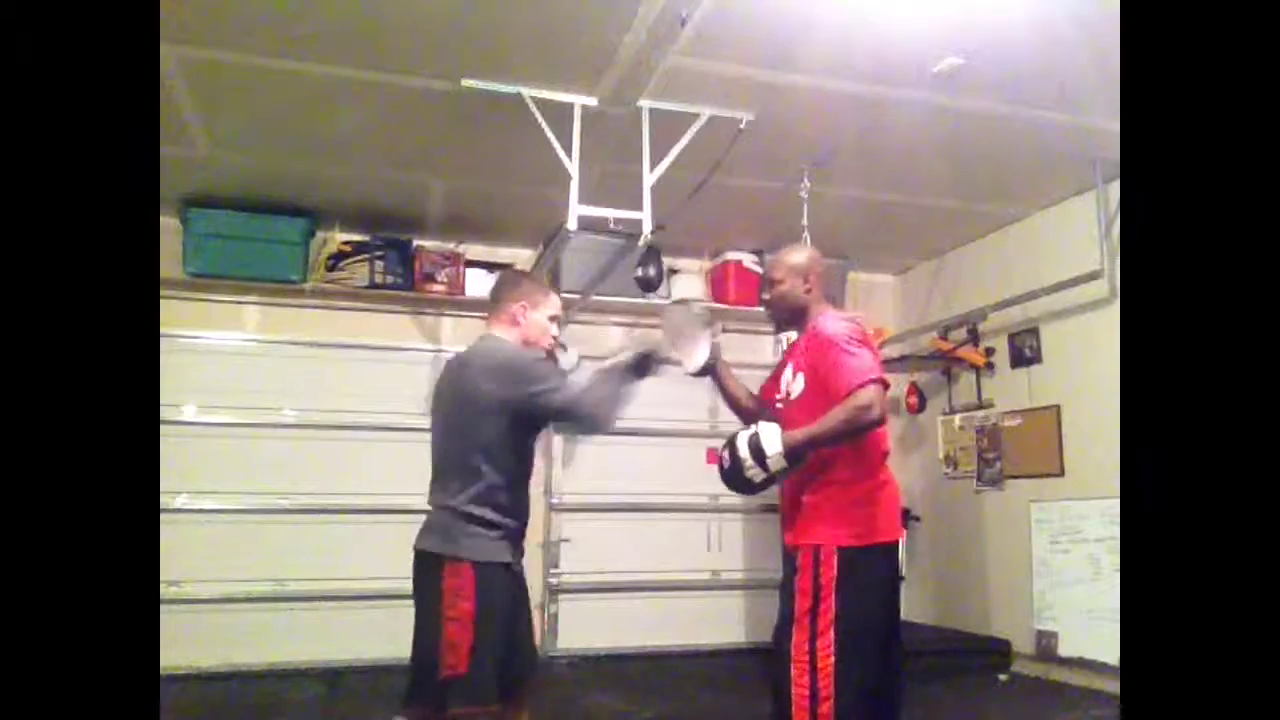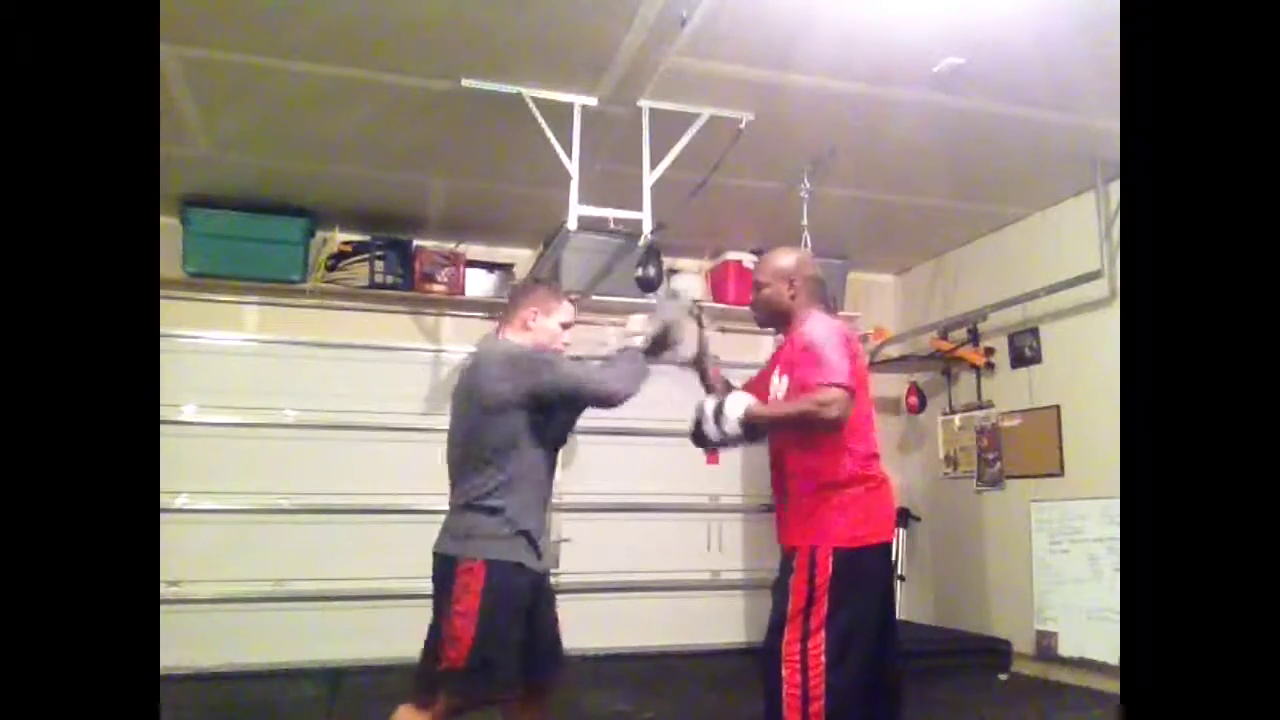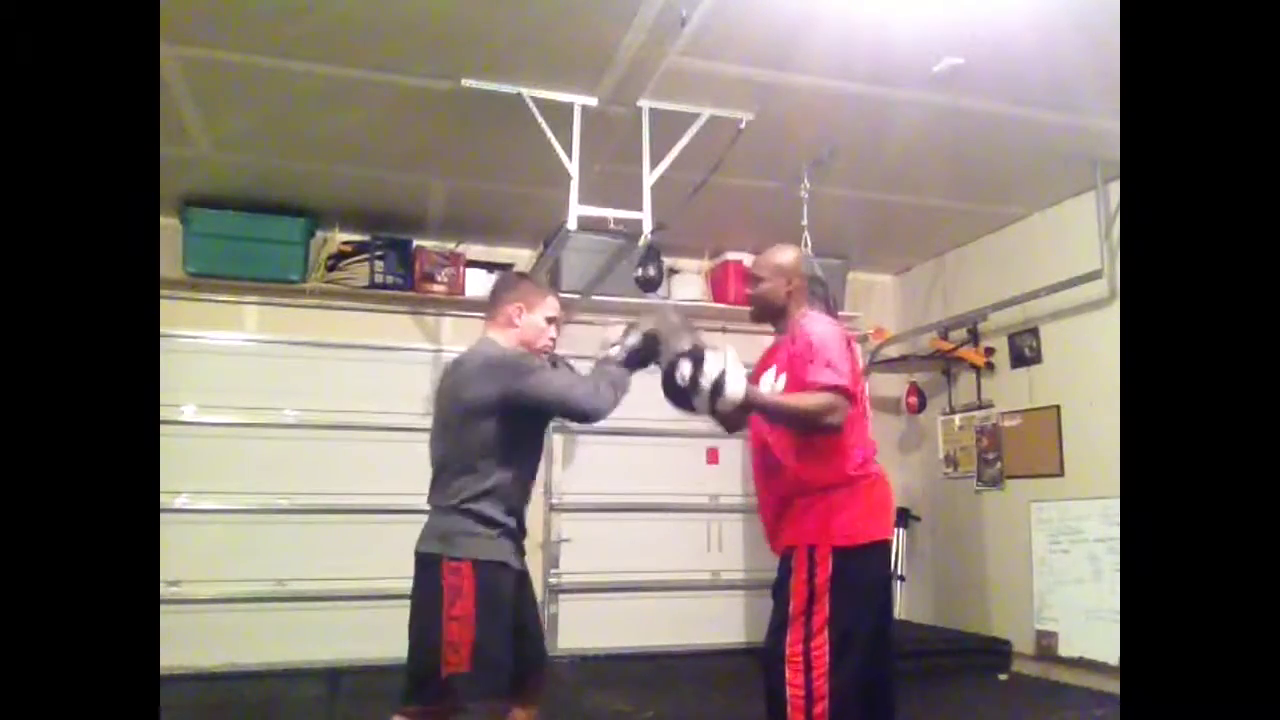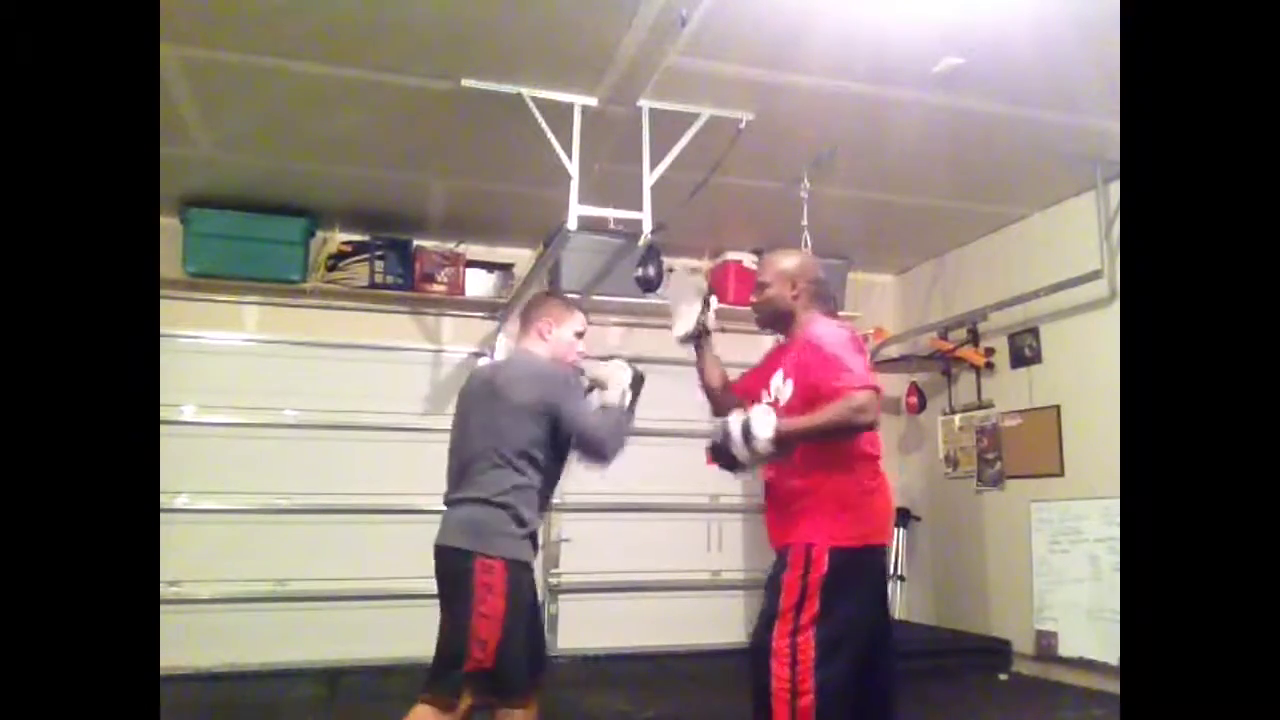
dt=0.7s
person 1, frame 1
left shoulder: (834, 332)
right shoulder: (799, 349)
left elbow: (869, 407)
right elbow: (762, 416)
left wrist: (788, 443)
right wrist: (714, 366)
left hip: (839, 529)
right hip: (846, 527)
left knee: (812, 666)
right knee: (863, 665)
person 1, frame 2
left shoulder: (819, 335)
right shoulder: (788, 350)
left elbow: (830, 407)
right elbow: (741, 405)
left wrist: (749, 413)
right wrist: (704, 360)
left hip: (836, 526)
right hip: (857, 525)
left knee: (799, 662)
right knee: (863, 663)
person 1, frame 3
left shoulder: (817, 333)
right shoulder: (779, 350)
left elbow: (831, 412)
right elbow: (746, 421)
left wrist: (745, 395)
right wrist: (698, 375)
left hip: (832, 522)
right hip: (836, 525)
left knee: (802, 661)
right knee: (854, 662)
person 1, frame 4
left shoulder: (827, 339)
right shoulder: (780, 357)
left elbow: (864, 409)
right elbow: (728, 403)
left wrist: (774, 429)
right wrist: (701, 340)
left hip: (834, 525)
right hip: (815, 527)
left knee: (785, 658)
right knee: (858, 664)
person 2, frame 1
left shoulder: (470, 366)
right shoulder: (509, 364)
right elbow: (591, 411)
right wrist: (624, 368)
left hip: (488, 551)
right hip: (467, 555)
person 2, frame 2
left shoulder: (518, 369)
right shoulder: (515, 360)
left elbow: (543, 440)
right elbow: (607, 388)
right wrist: (639, 345)
left hip: (515, 552)
right hip: (482, 554)
left knee: (532, 682)
person 2, frame 3
left shoulder: (504, 370)
right shoulder: (498, 364)
right elbow: (587, 402)
left wrist: (556, 376)
right wrist: (622, 358)
left hip: (498, 552)
right hip: (466, 554)
left knee: (526, 682)
person 2, frame 4
left shoulder: (489, 377)
right shoulder: (546, 375)
right elbow: (603, 443)
right wrist: (621, 392)
left hip: (503, 548)
right hip: (488, 548)
left knee: (522, 679)
